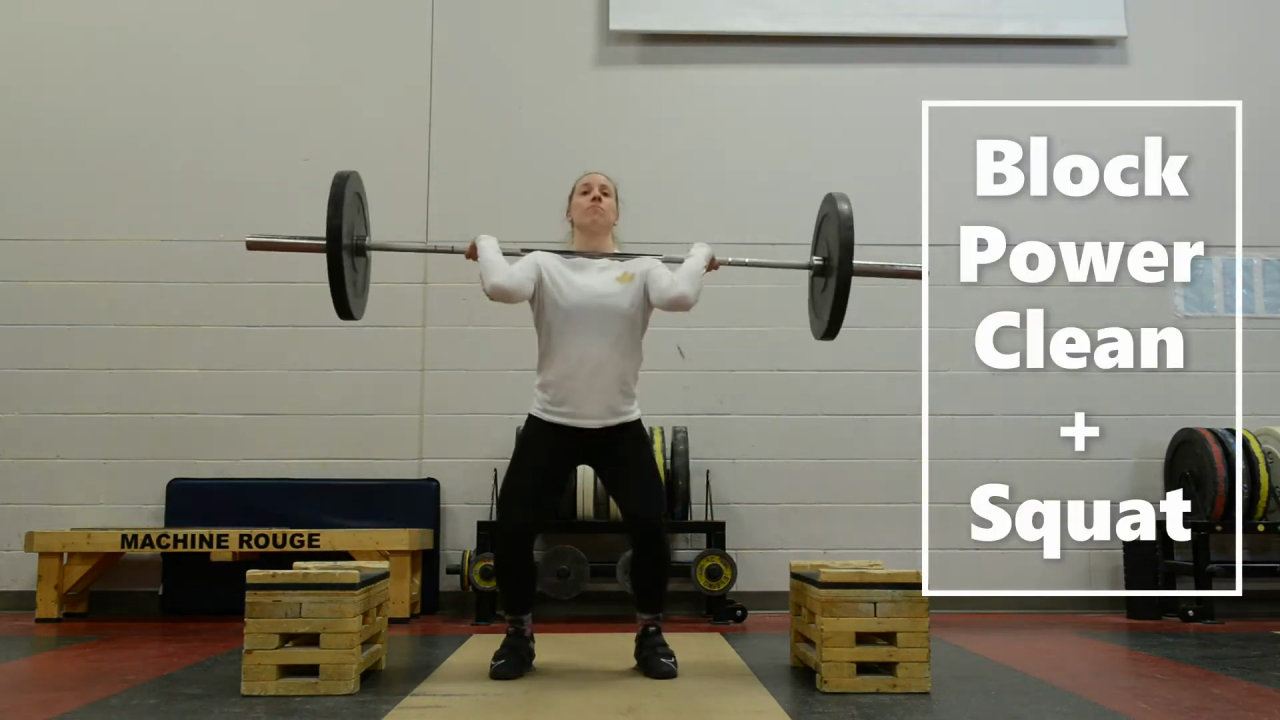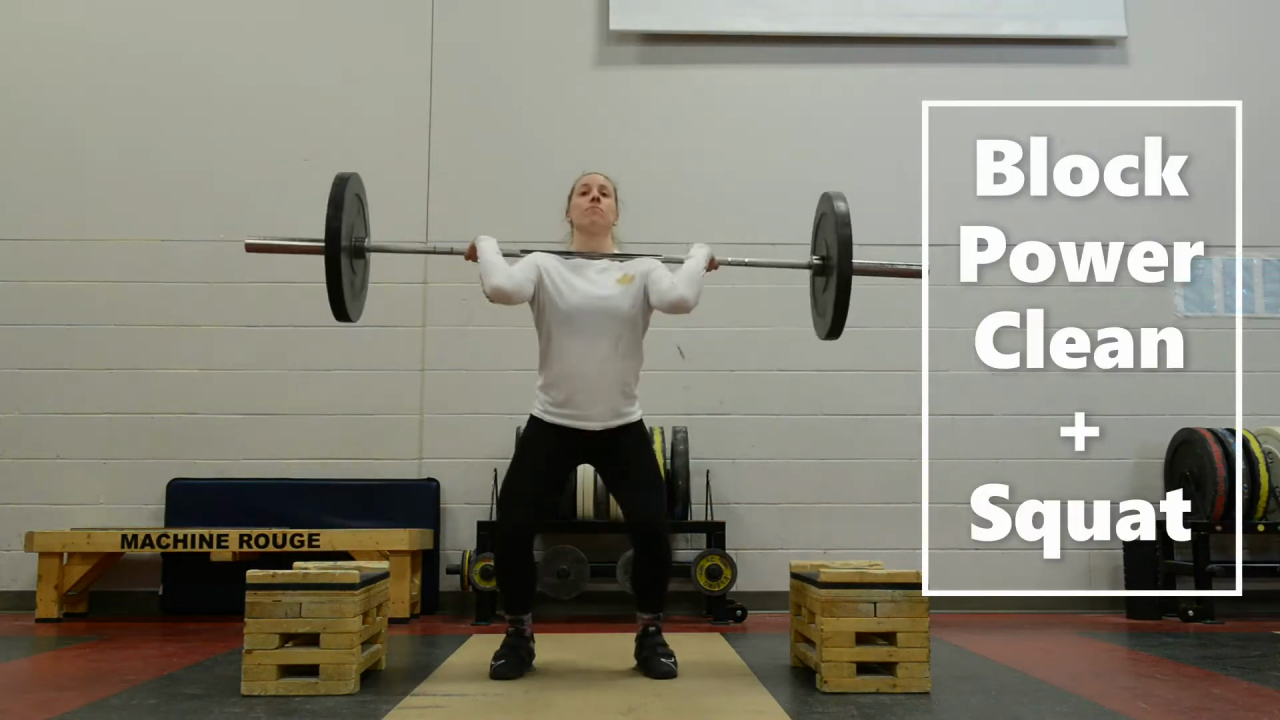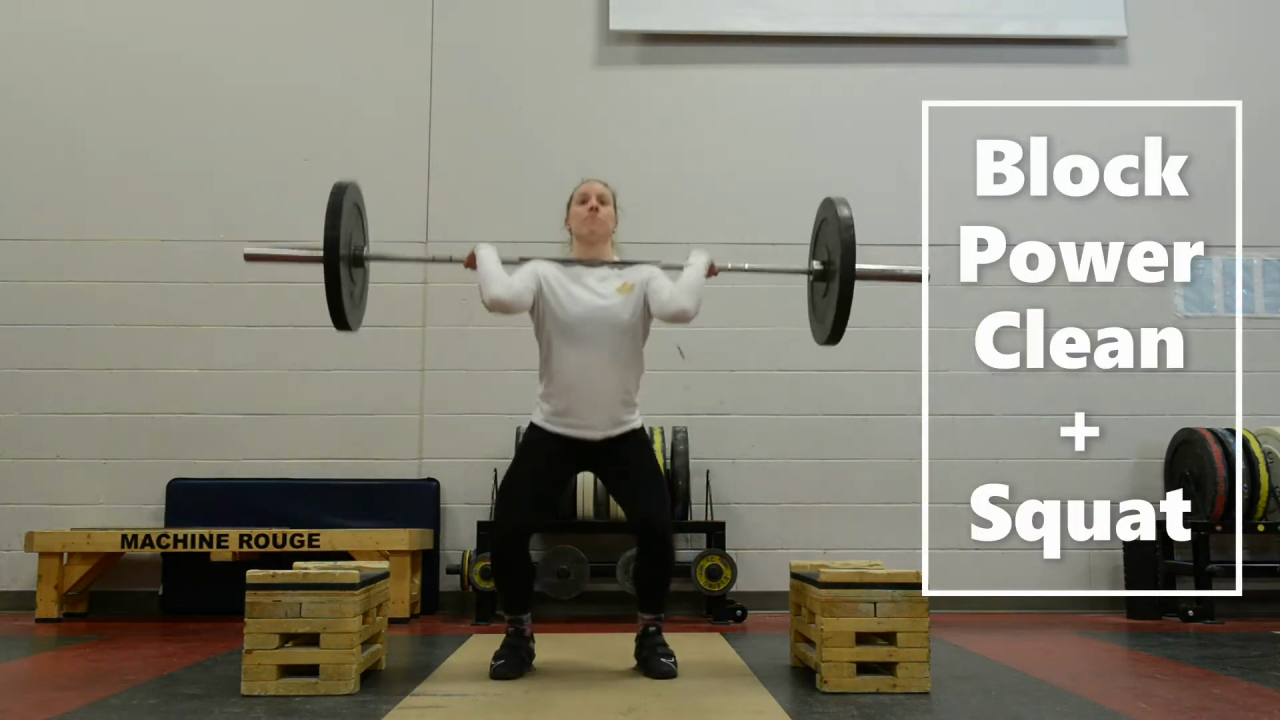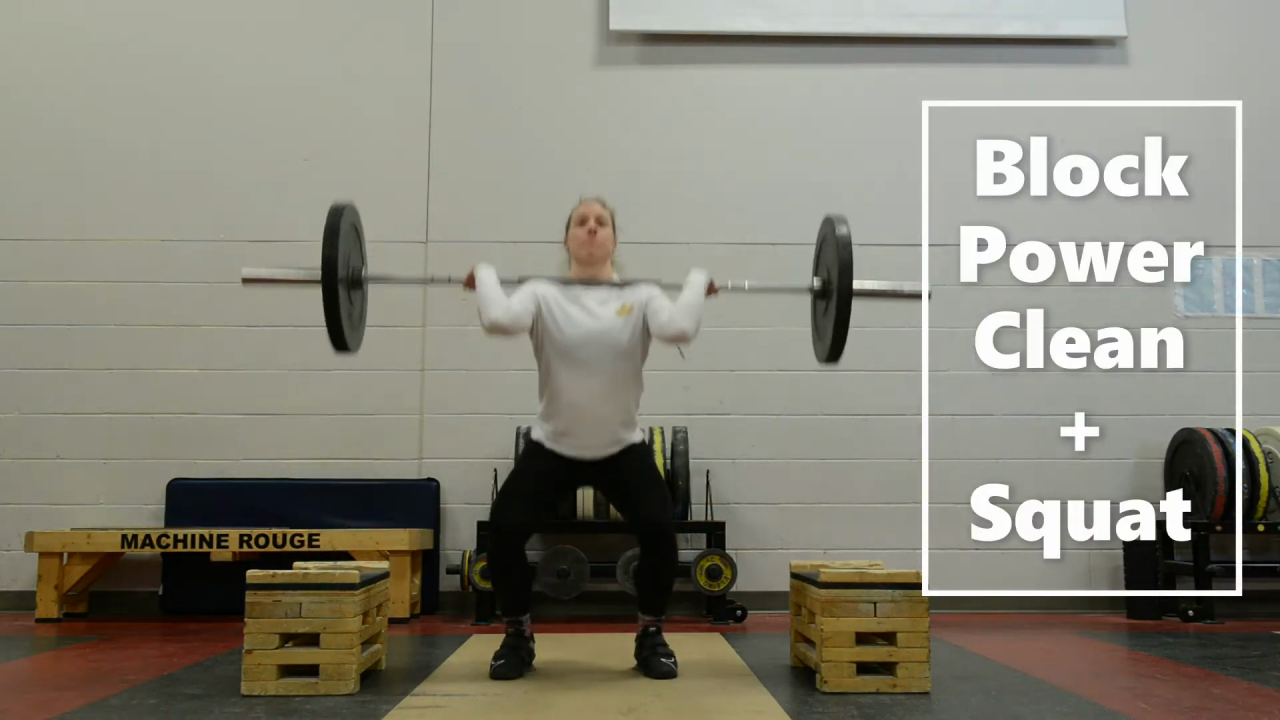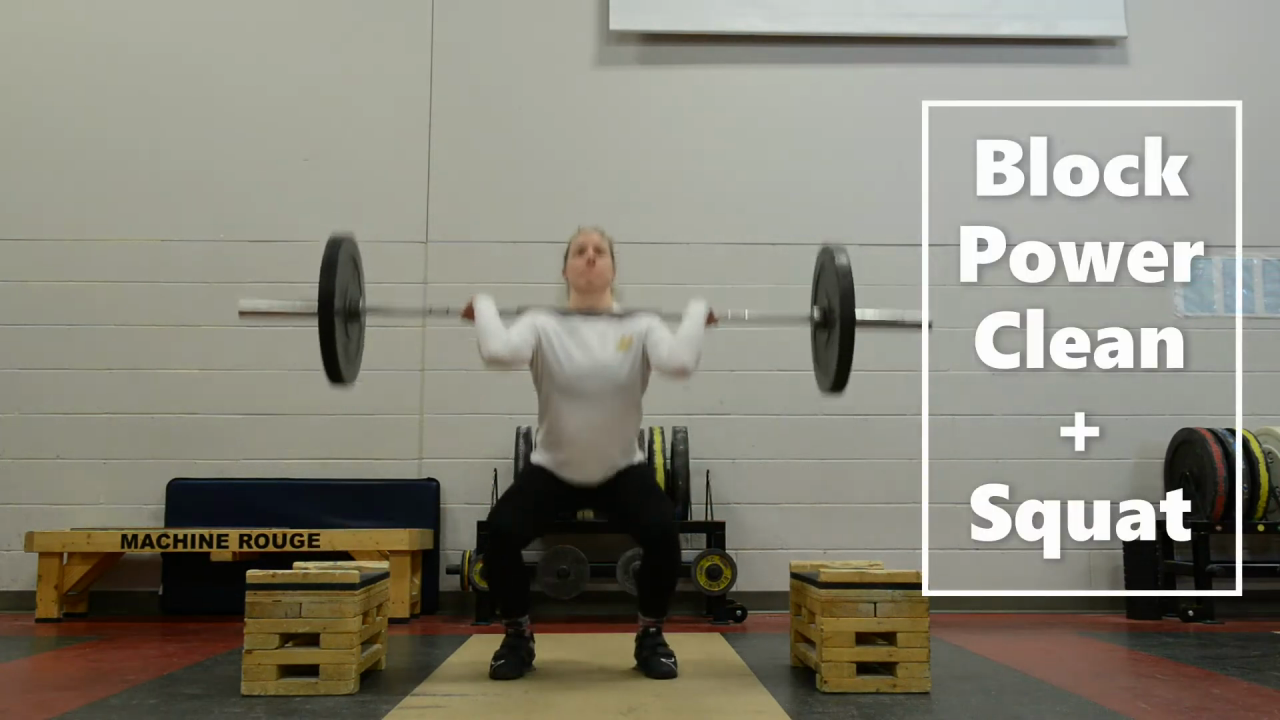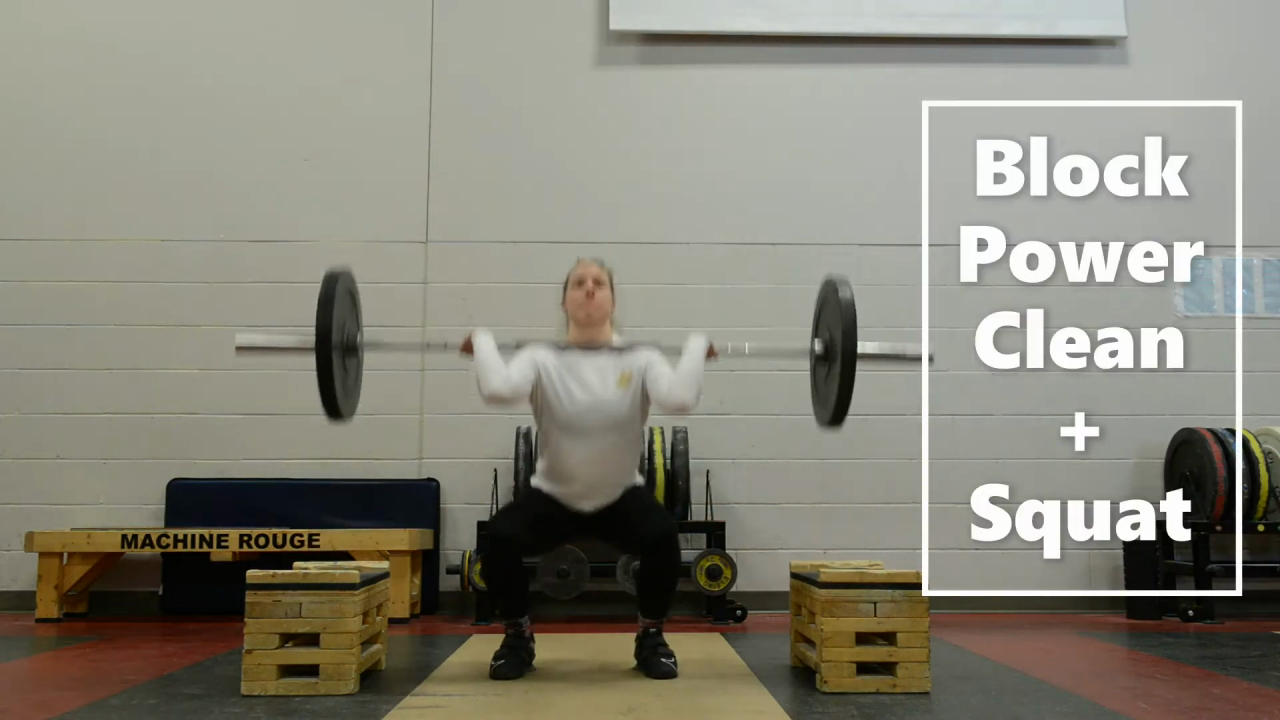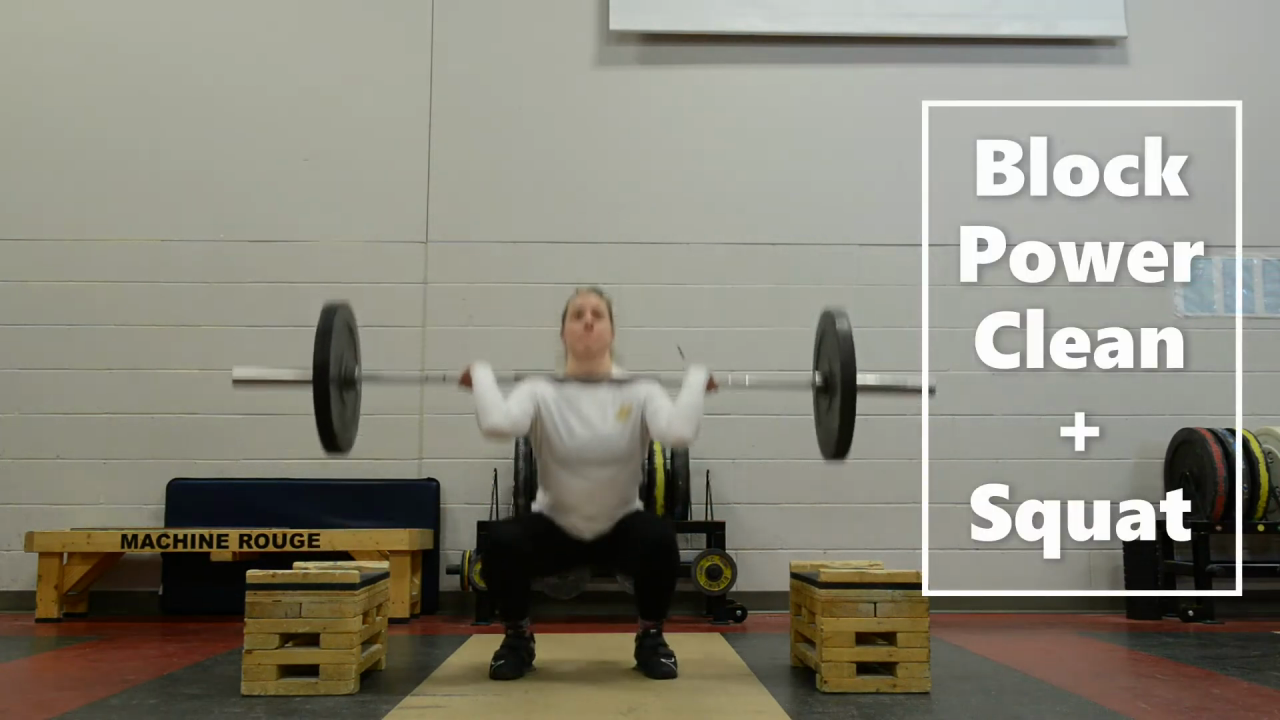
dt=0.1s
person 1, frame 1
left shoulder: (641, 268)
right shoulder: (544, 265)
left elbow: (681, 296)
right elbow: (501, 287)
left wrist: (699, 255)
right wrist: (486, 244)
left hip: (620, 425)
right hip: (551, 423)
left knee: (650, 528)
right knee: (513, 529)
left ankle: (650, 635)
right ankle: (519, 635)
person 1, frame 2
left shoulder: (642, 269)
right shoulder: (543, 266)
left elbow: (680, 298)
right elbow: (501, 289)
left wrist: (699, 255)
right wrist: (485, 246)
left hip: (621, 426)
right hip: (552, 424)
left knee: (652, 528)
right knee: (513, 529)
left ankle: (650, 635)
right ankle: (518, 635)
person 1, frame 3
left shoulder: (642, 276)
right shoulder: (543, 274)
left elbow: (680, 307)
right elbow: (500, 298)
left wrist: (698, 263)
right wrist: (484, 254)
left hip: (622, 433)
right hip: (552, 431)
left knee: (655, 527)
right knee: (509, 528)
left ankle: (650, 635)
right ankle: (518, 636)
person 1, frame 4
left shoulder: (641, 296)
right shoulder: (542, 294)
left elbow: (679, 328)
right elbow: (500, 320)
left wrist: (697, 282)
right wrist: (484, 275)
left hip: (622, 448)
right hip: (552, 447)
left knee: (659, 529)
right knee: (505, 529)
left ankle: (650, 635)
right ankle: (518, 636)
person 1, frame 5
left shoulder: (641, 327)
right shoulder: (541, 325)
left elbow: (679, 362)
right elbow: (499, 353)
left wrist: (695, 313)
right wrist: (483, 306)
left hip: (621, 471)
right hip: (552, 471)
left knee: (663, 531)
right knee: (502, 531)
left ankle: (650, 635)
right ankle: (517, 637)
person 1, frame 6
left shoulder: (640, 360)
right shoulder: (541, 359)
left elbow: (679, 398)
right elbow: (499, 390)
left wrist: (695, 346)
right wrist: (483, 341)
left hip: (621, 494)
right hip: (553, 495)
left knee: (662, 537)
right knee: (501, 538)
left ankle: (650, 635)
right ankle: (518, 637)
person 1, frame 7
left shoulder: (640, 392)
right shoulder: (540, 392)
left elbow: (678, 433)
right elbow: (498, 425)
left wrist: (695, 380)
right wrist: (483, 375)
left hip: (620, 525)
right hip: (554, 526)
left knee: (659, 545)
right knee: (501, 544)
left ankle: (651, 637)
right ankle: (518, 639)
